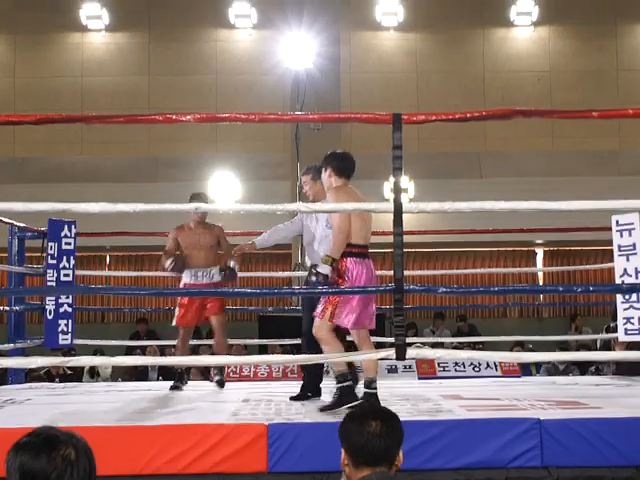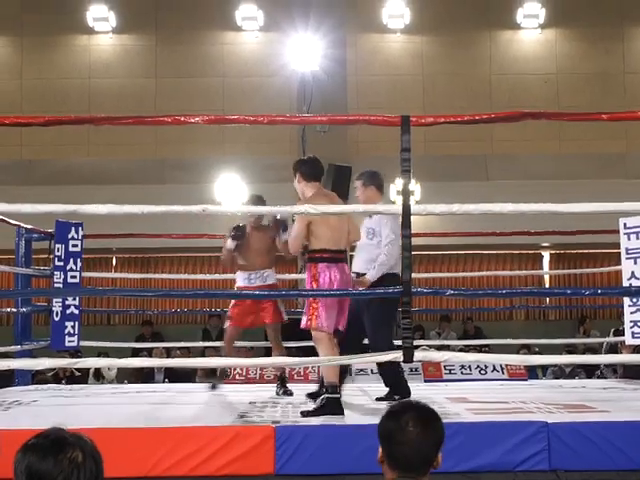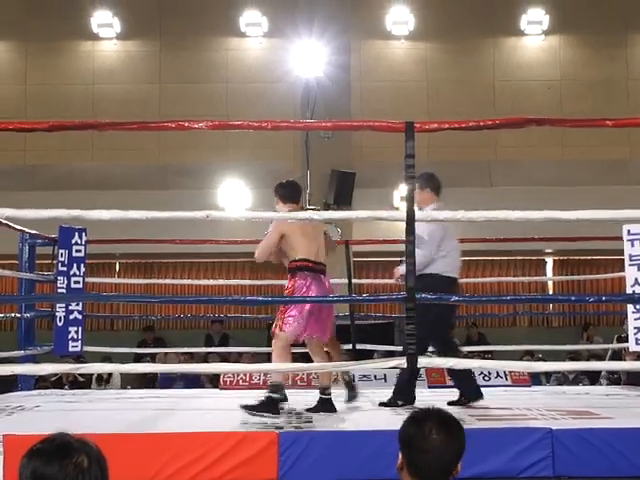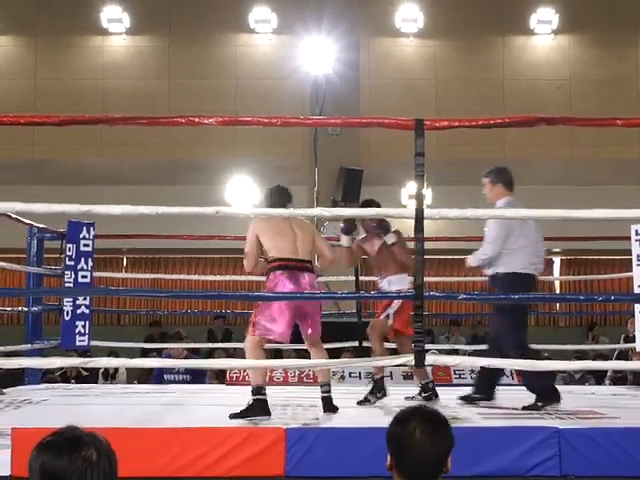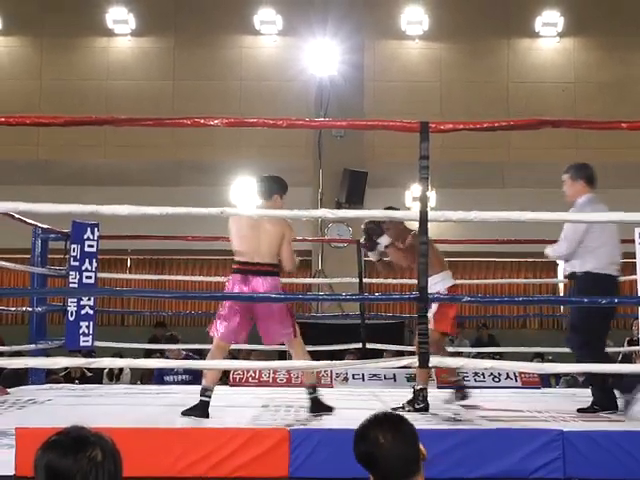
dt=0.5s
person 1, frame 1
left shoulder: (336, 193)
right shoulder: (357, 197)
left elbow: (341, 233)
left wrist: (326, 264)
left hip: (349, 266)
right hip: (364, 265)
left knee: (322, 328)
right knee: (361, 335)
left ankle: (345, 388)
right ankle: (370, 394)
person 1, frame 2
left shoulder: (307, 205)
right shoulder: (337, 201)
left elbow: (294, 247)
right elbow: (352, 238)
left wrist: (300, 229)
left hip: (321, 270)
right hip: (341, 269)
left knee: (321, 336)
right knee: (326, 334)
left ankle: (332, 400)
right ankle: (329, 390)
person 1, frame 3
left shoulder: (282, 221)
right shoulder: (315, 222)
left elbow: (260, 256)
left wrist: (275, 244)
left hip: (303, 282)
right hip: (322, 283)
left knee: (280, 341)
right knee: (316, 346)
left ankle: (273, 400)
right ankle: (326, 399)
person 1, frame 4
left shoulder: (257, 223)
right shoulder: (304, 223)
left elbow: (249, 266)
right elbow: (329, 258)
left hip: (281, 282)
right hip: (308, 282)
left knee: (253, 342)
right knee: (314, 342)
left ankle: (260, 402)
right ankle: (327, 400)
person 1, frame 5
left shoulder: (235, 219)
right shoulder: (282, 224)
right elbow: (289, 265)
right wrist: (290, 254)
left hip: (239, 283)
right hip: (267, 285)
left knee: (219, 345)
right knee: (295, 343)
left ankle: (203, 404)
right ankle: (314, 399)
person 2, frame 1
right shoulder: (308, 213)
right elbow: (286, 229)
right wrist: (254, 244)
right knee: (309, 331)
left ankle: (348, 379)
right ankle: (311, 386)
person 2, frame 2
left shoulder: (388, 216)
right shoulder: (370, 217)
left elbow: (391, 250)
left wrist: (371, 277)
right wrist: (358, 275)
left hip: (383, 283)
right hip: (365, 284)
left knee: (378, 339)
right knee: (347, 335)
left ankle: (398, 389)
person 2, frame 3
left shoulder: (432, 218)
right shoulder: (436, 218)
left elbow: (425, 253)
left wrist: (403, 269)
right wrist: (408, 271)
left hip: (433, 284)
right hip: (440, 284)
left knee: (416, 340)
right knee: (441, 341)
left ankle: (403, 394)
right ankle: (469, 390)
person 2, frame 4
left shoulder: (501, 214)
left elbow: (491, 250)
right elbow: (538, 247)
left wrist: (473, 260)
left hip: (510, 282)
right hip: (523, 280)
left knee: (513, 341)
right knee: (497, 337)
left ankle: (546, 392)
right ankle: (484, 390)
person 2, frame 5
left shoulder: (581, 211)
right shoulder: (604, 211)
left elbow: (565, 248)
left wrist: (551, 251)
left hip: (589, 282)
right hip: (606, 282)
left knee: (580, 341)
right knee: (592, 343)
right ankle: (603, 399)
person 3, frame 1
left shoulder: (217, 230)
right shoulder: (178, 232)
left elbow: (227, 252)
right elbow: (167, 254)
left wrist: (230, 267)
right wrist: (171, 263)
left hip: (213, 283)
right hip: (190, 284)
left knee: (219, 327)
right knee: (184, 332)
left ankle: (218, 369)
right ankle: (181, 375)
person 3, frame 2
left shoulder: (272, 231)
right shoulder: (238, 233)
left elbow: (286, 250)
right elbow: (226, 260)
left wrist: (283, 232)
right wrist: (232, 241)
left hip: (268, 285)
right hip: (244, 286)
left knee: (274, 334)
right knee: (230, 333)
left ankle: (281, 381)
right ankle: (222, 371)
person 3, frame 3
left shoulder: (318, 237)
right shoulder: (291, 241)
right elbow: (277, 258)
left hip: (318, 292)
right hip: (298, 293)
left knee: (327, 340)
right knee: (283, 340)
left ankle: (348, 383)
right ankle: (278, 388)
person 3, frame 4
left shoulder: (393, 235)
right shoulder: (364, 242)
left elbow: (408, 261)
right elbow: (349, 260)
left wrist: (389, 237)
right wrist: (346, 236)
left hip: (402, 292)
right hip: (388, 294)
left knee: (374, 330)
right knee: (404, 346)
left ankle: (378, 387)
right ankle: (428, 389)
person 3, frame 5
left shoulder: (414, 239)
right shoulder: (400, 243)
left elbow: (406, 262)
right elbow: (389, 269)
left wrist: (383, 239)
right wrist: (374, 251)
left hip: (443, 292)
right hip: (435, 294)
right knee: (434, 344)
left ankle: (420, 398)
right ankle: (458, 386)
